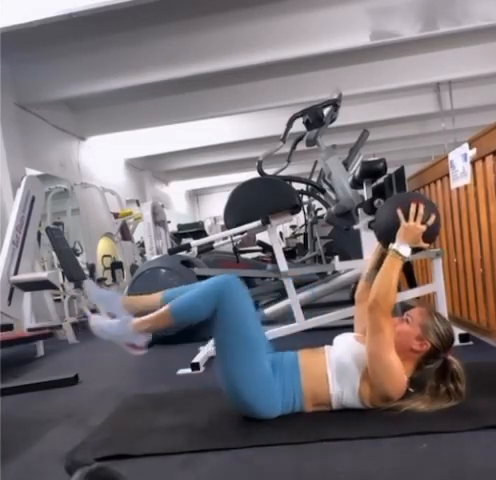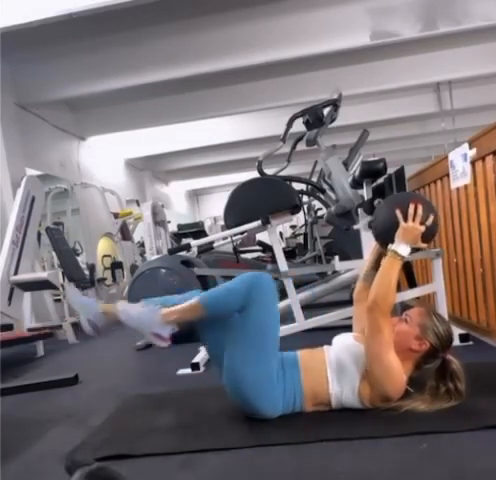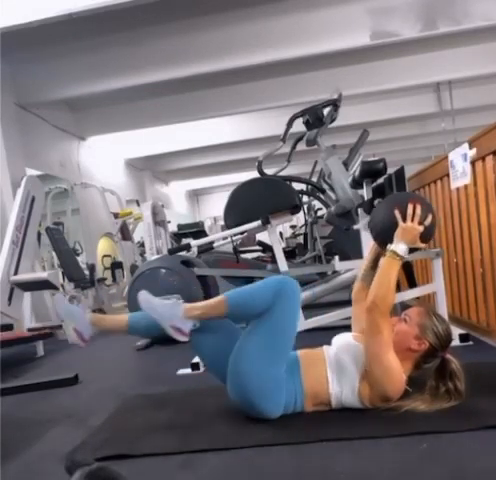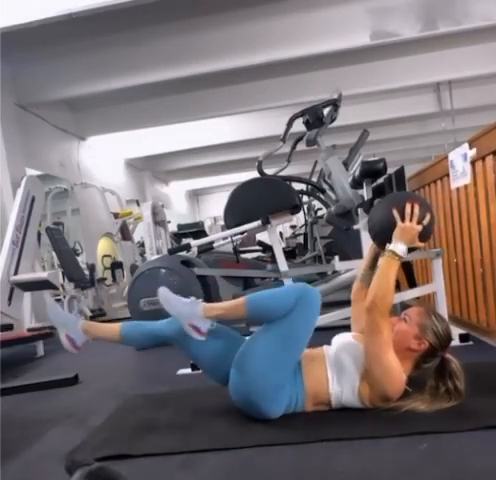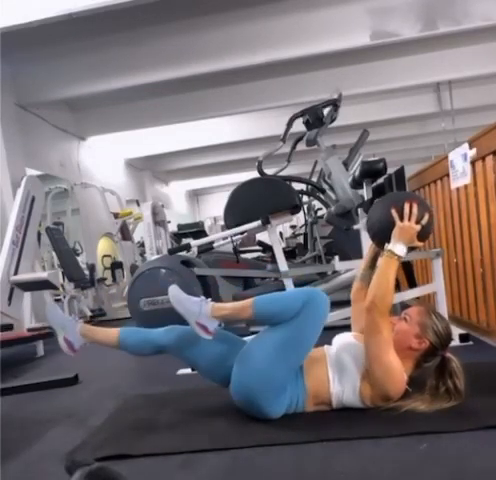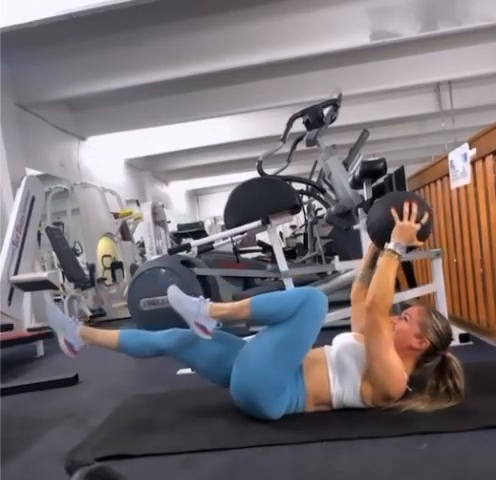
dt=0.1s
person 1, frame 1
left shoulder: (390, 380)
right shoulder: (369, 348)
left elbow: (377, 310)
right elbow: (364, 297)
left wrist: (402, 248)
right wrist: (383, 246)
left hip: (260, 392)
right hip: (267, 371)
left knee: (224, 285)
right knee: (218, 295)
left ankle: (136, 328)
right ankle: (125, 305)
person 1, frame 2
left shoulder: (389, 381)
right shoulder: (371, 350)
left elbow: (375, 310)
right elbow: (362, 298)
left wrist: (401, 248)
right wrist: (379, 246)
left hip: (262, 391)
right hip: (267, 372)
left knee: (258, 284)
right knee: (200, 305)
left ankle: (162, 320)
right ankle: (104, 312)
person 1, frame 3
left shoulder: (389, 380)
right shoulder: (371, 350)
left elbow: (374, 310)
right elbow: (361, 297)
left wrist: (399, 248)
right wrist: (378, 246)
left hip: (261, 392)
right hip: (254, 377)
left knee: (284, 286)
right knee: (180, 321)
left ankle: (186, 313)
right ankle: (91, 323)
person 1, frame 4
left shoulder: (389, 381)
right shoulder: (370, 350)
left elbow: (373, 310)
right elbow: (360, 297)
left wrist: (397, 247)
right wrist: (376, 247)
left hip: (263, 392)
right hip: (258, 379)
left knee: (304, 295)
right knee: (177, 327)
left ankle: (203, 314)
right ankle: (85, 331)
person 1, frame 5
left shoulder: (390, 379)
right shoulder: (372, 349)
left elbow: (374, 311)
right elbow: (360, 298)
left wrist: (397, 248)
right wrist: (376, 245)
left hip: (262, 390)
right hip: (254, 374)
left knee: (315, 299)
right knee: (173, 335)
left ankle: (212, 312)
right ankle: (82, 334)
person 1, frame 6
left shoulder: (391, 379)
right shoulder: (371, 349)
left elbow: (374, 311)
right elbow: (360, 297)
left wrist: (397, 247)
right wrist: (376, 245)
left hip: (260, 390)
right hip: (254, 374)
left knee: (313, 298)
right knee: (172, 338)
left ankle: (211, 312)
right ankle: (82, 336)
